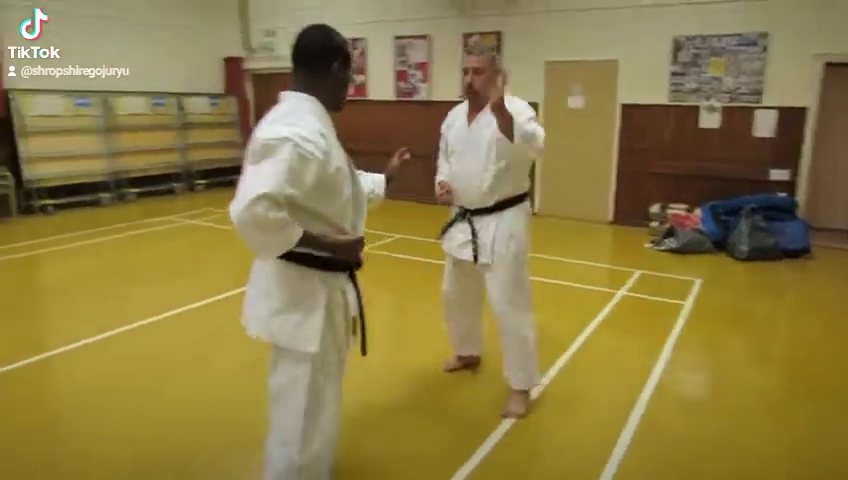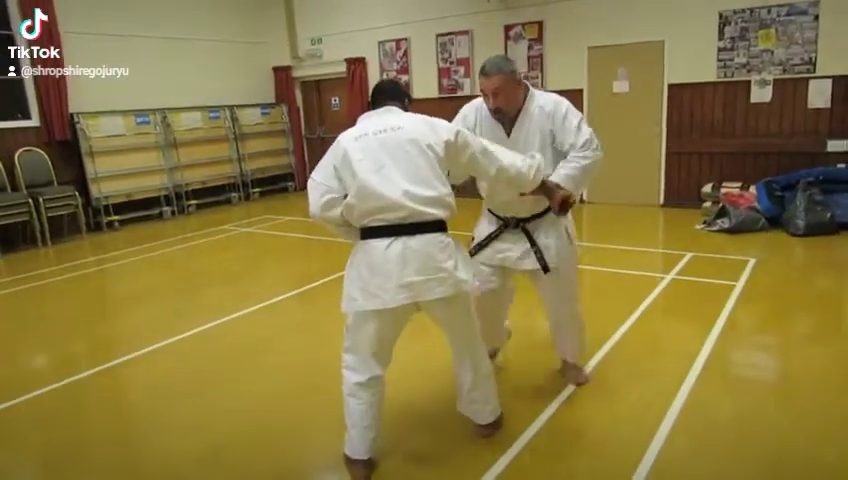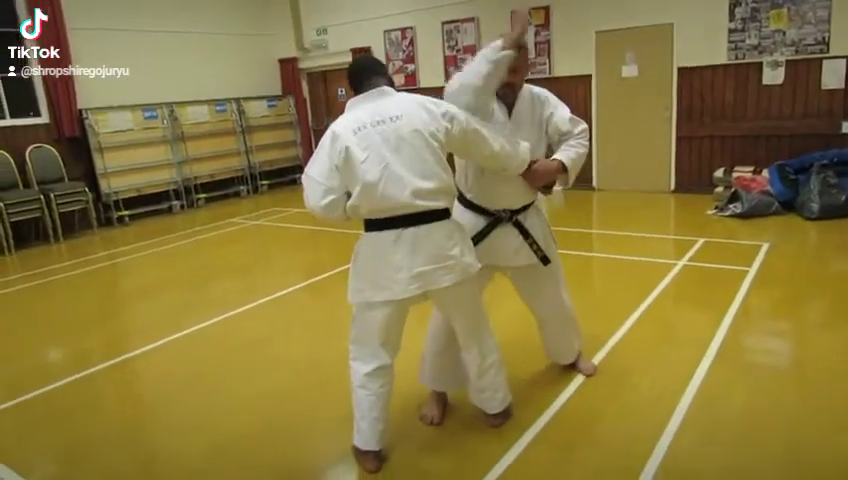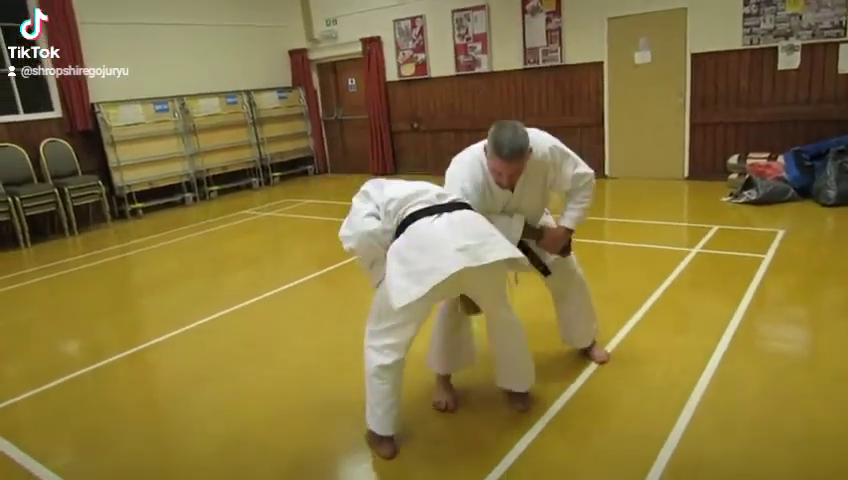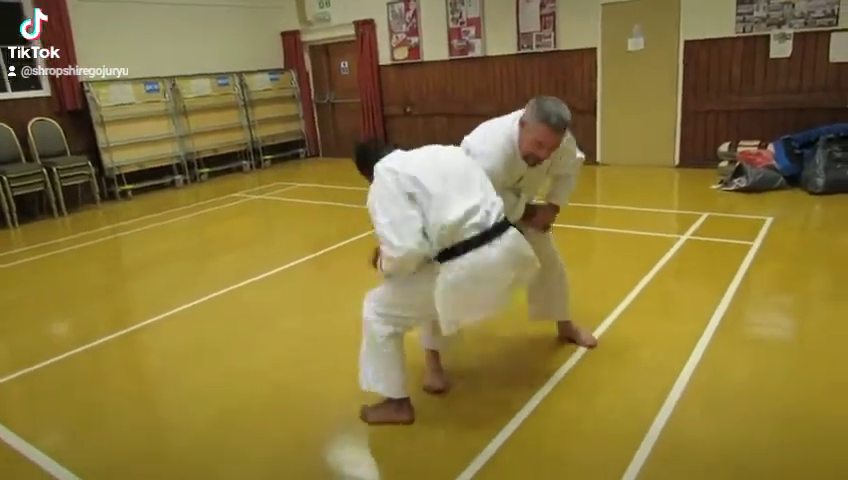
dt=1s
person 1, frame 1
left shoulder: (296, 118)
right shoulder: (298, 130)
right elbow: (253, 215)
left wrist: (383, 179)
right wrist: (328, 245)
left hip: (300, 283)
right hip: (306, 290)
left knee: (310, 398)
right knee: (303, 420)
person 1, frame 2
left shoulder: (347, 141)
right shoulder: (434, 128)
left elbow: (321, 205)
right elbow: (500, 163)
right wrist: (549, 189)
left hip: (376, 260)
right hip: (433, 251)
left knee: (362, 361)
right knee: (467, 341)
right ankle: (486, 416)
person 1, frame 3
left shoulder: (340, 130)
right shoulder: (429, 108)
left elbow: (321, 201)
right elbow: (488, 144)
right wrist: (528, 168)
left hip: (384, 252)
right hip: (440, 239)
left knee: (371, 353)
right knee: (473, 330)
left ankle: (369, 446)
right ankle: (495, 406)
person 1, frame 4
left shoulder: (367, 194)
right shoulder: (420, 189)
left elbow: (362, 234)
left wrist: (384, 275)
left hip: (422, 246)
right hip: (474, 232)
left knee: (383, 342)
right knee: (501, 313)
left ankle: (382, 434)
right ankle: (519, 390)
person 1, frame 5
left shoulder: (386, 181)
right shoulder: (444, 152)
left elbow: (406, 250)
left wrist: (383, 262)
left hip: (466, 269)
right hip: (508, 249)
left knee: (379, 310)
left ankle: (397, 403)
person 2, frame 1
left shoulder: (514, 109)
right shoulder: (455, 116)
left elbow: (532, 146)
left wrist: (501, 114)
right wrist: (444, 183)
left hip: (503, 222)
right hip: (463, 219)
left knee: (509, 304)
right knee: (457, 293)
left ankle: (521, 386)
right ankle: (468, 353)
person 2, frame 2
left shoulder: (553, 108)
right shoulder: (472, 114)
left elbow: (588, 149)
left wrist: (557, 185)
left hip: (545, 224)
right hip: (495, 224)
left knee: (561, 298)
right knee: (483, 293)
left ankle: (569, 359)
right ankle: (492, 343)
person 2, frame 3
left shoulder: (541, 101)
right shoulder: (468, 95)
left elbow: (578, 135)
right elbow: (460, 92)
left wrist: (559, 166)
right wrist: (506, 43)
left hip: (525, 222)
right hip: (473, 222)
left knee: (550, 296)
right knee: (452, 309)
left ankle: (569, 353)
right ankle: (438, 390)
person 2, frame 4
left shoulder: (547, 149)
right shoulder: (464, 173)
left elbow: (583, 182)
left wrist: (564, 228)
left hip: (530, 225)
left knee: (568, 276)
right knee: (454, 298)
left ankle: (586, 341)
right ankle: (443, 378)
person 2, frame 5
left shoulder: (554, 138)
right shoulder: (489, 148)
left elbow: (569, 168)
left wrist: (552, 207)
right wrist: (528, 210)
left hip: (515, 205)
left knee: (546, 256)
left ankle: (565, 326)
right ankle: (433, 359)
